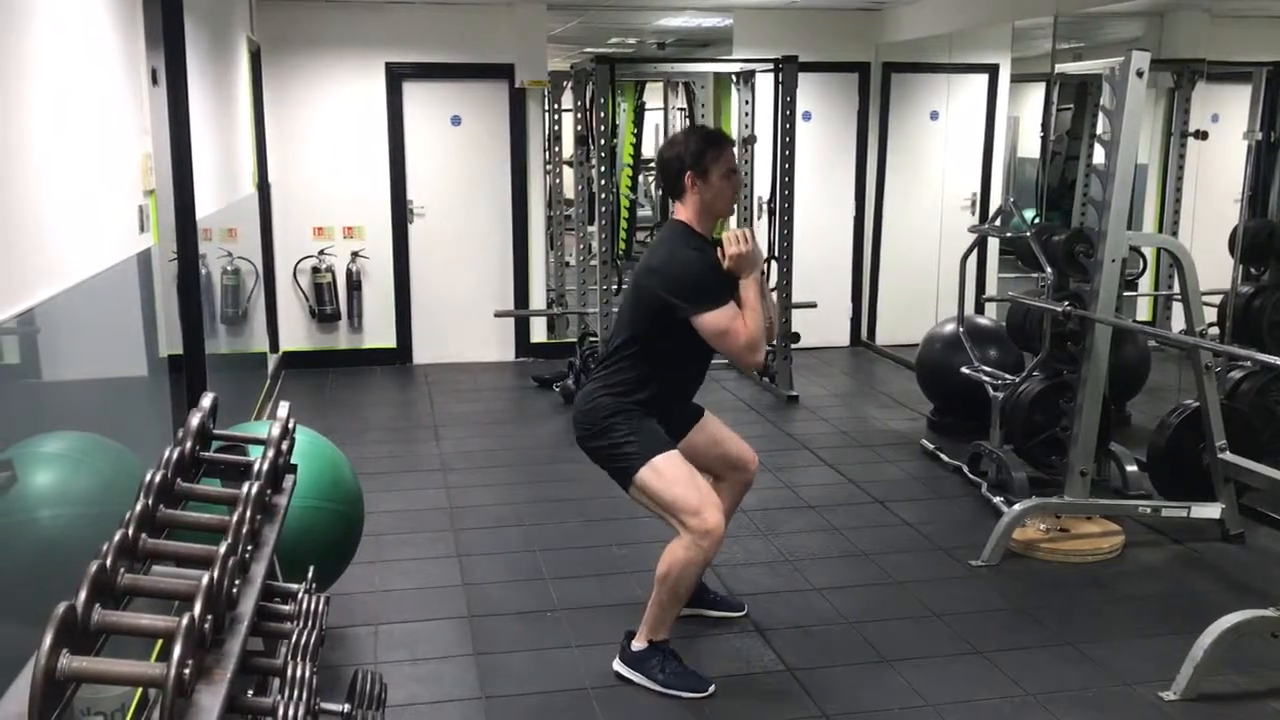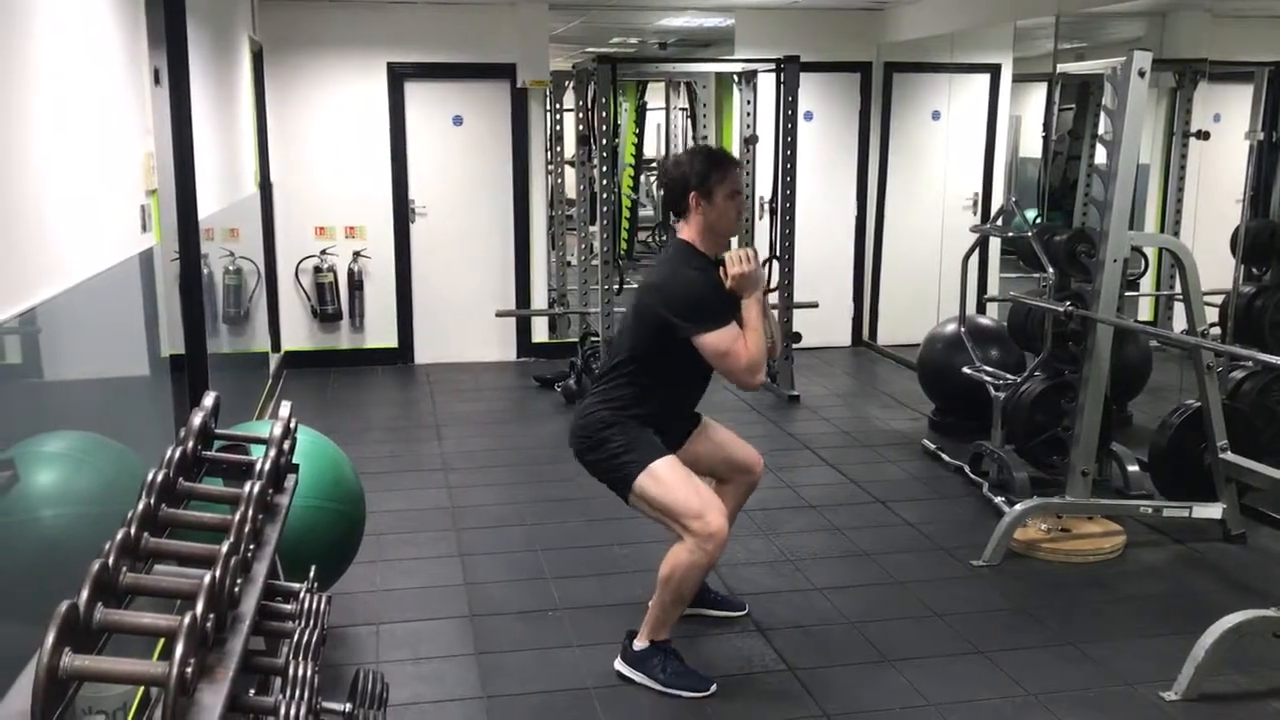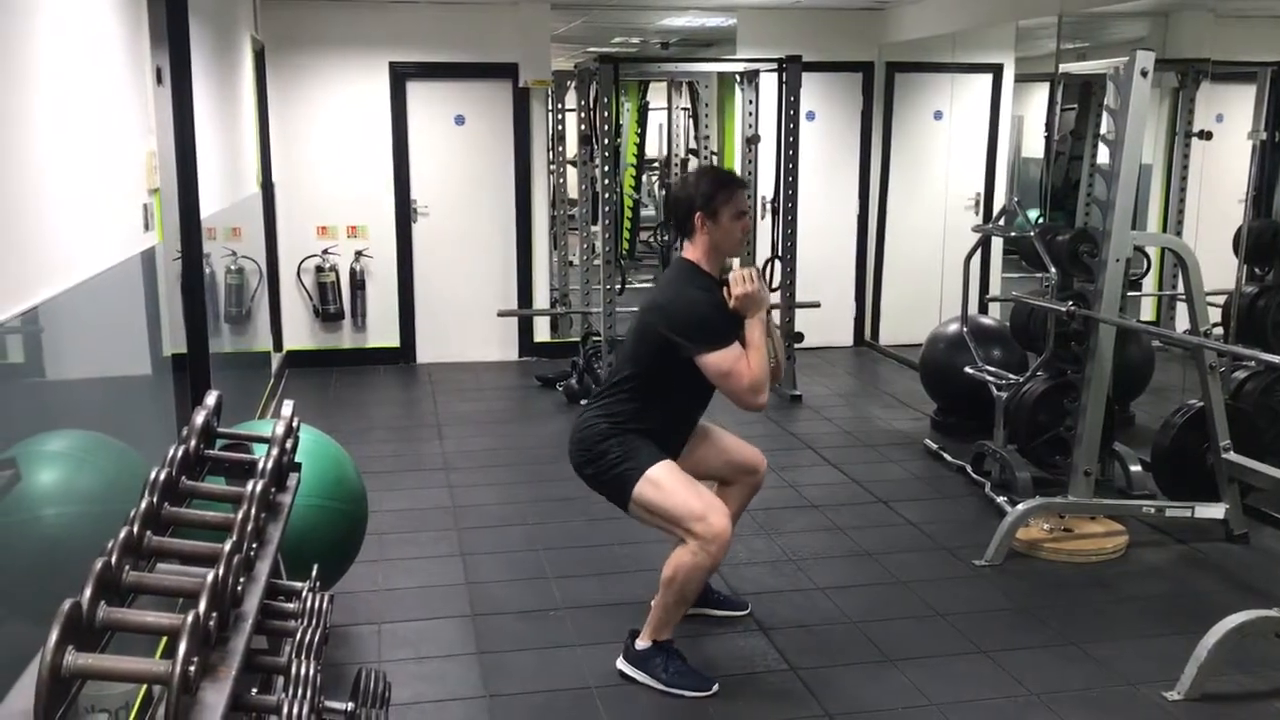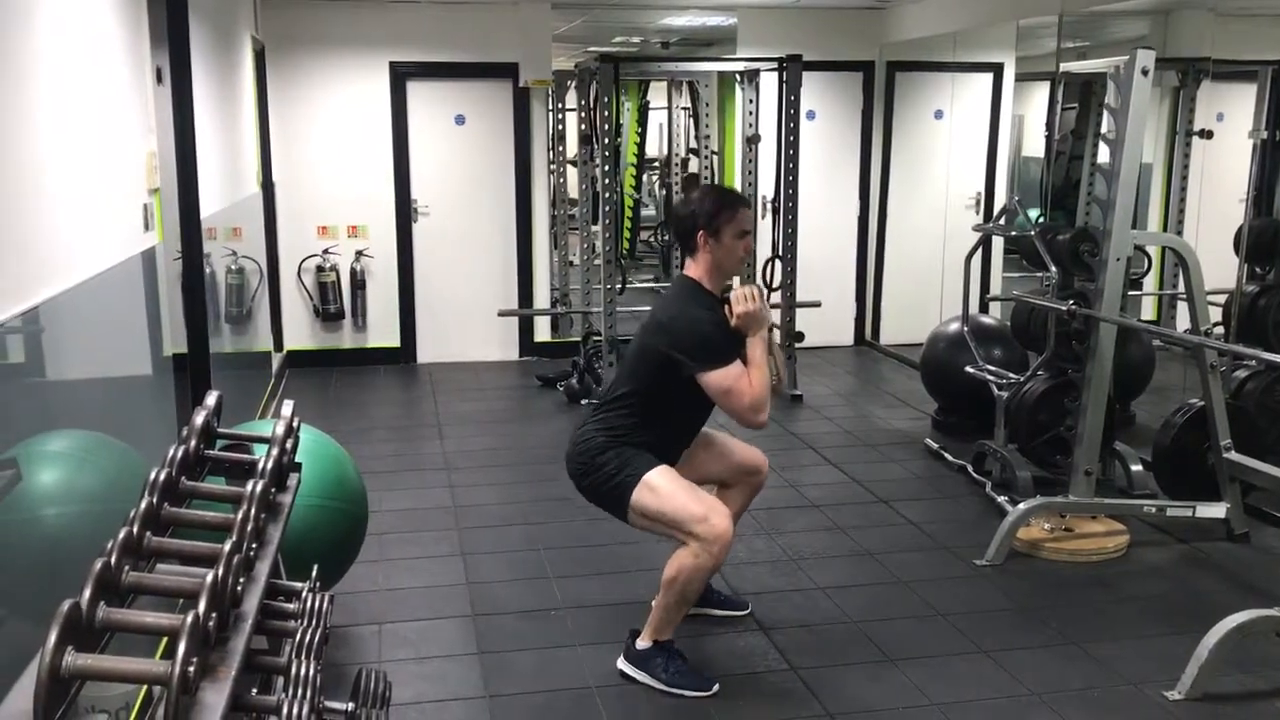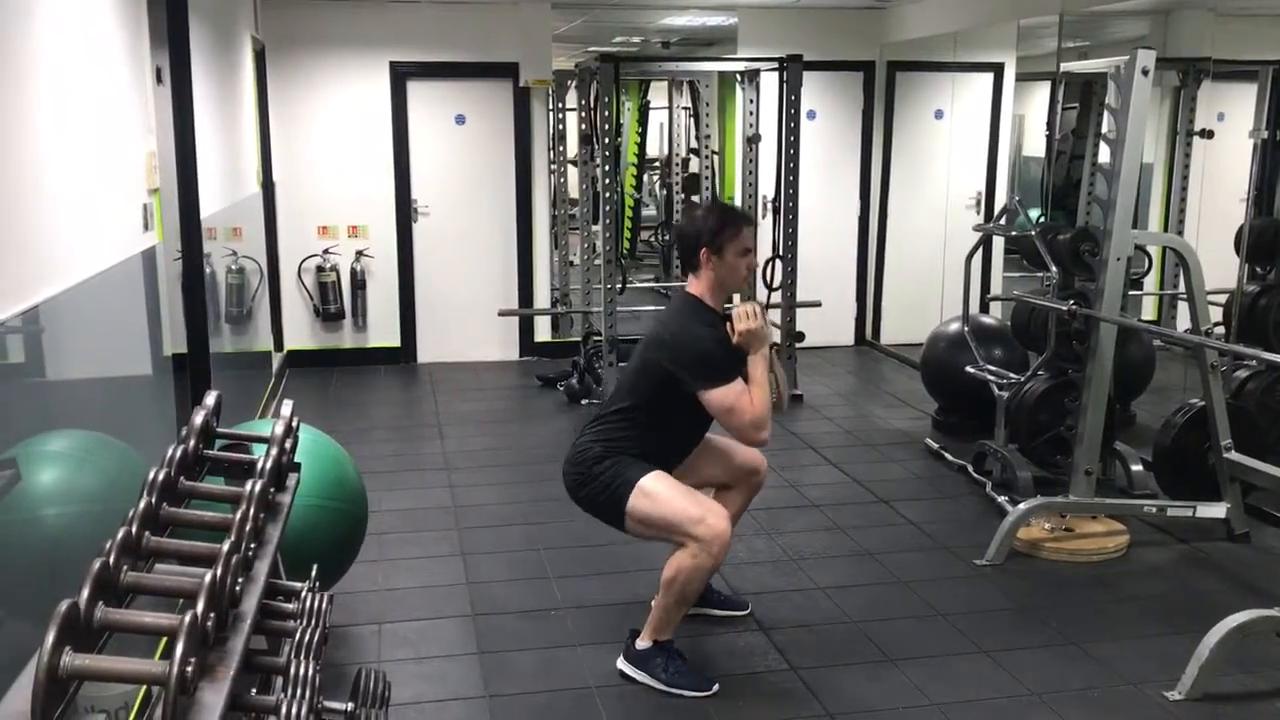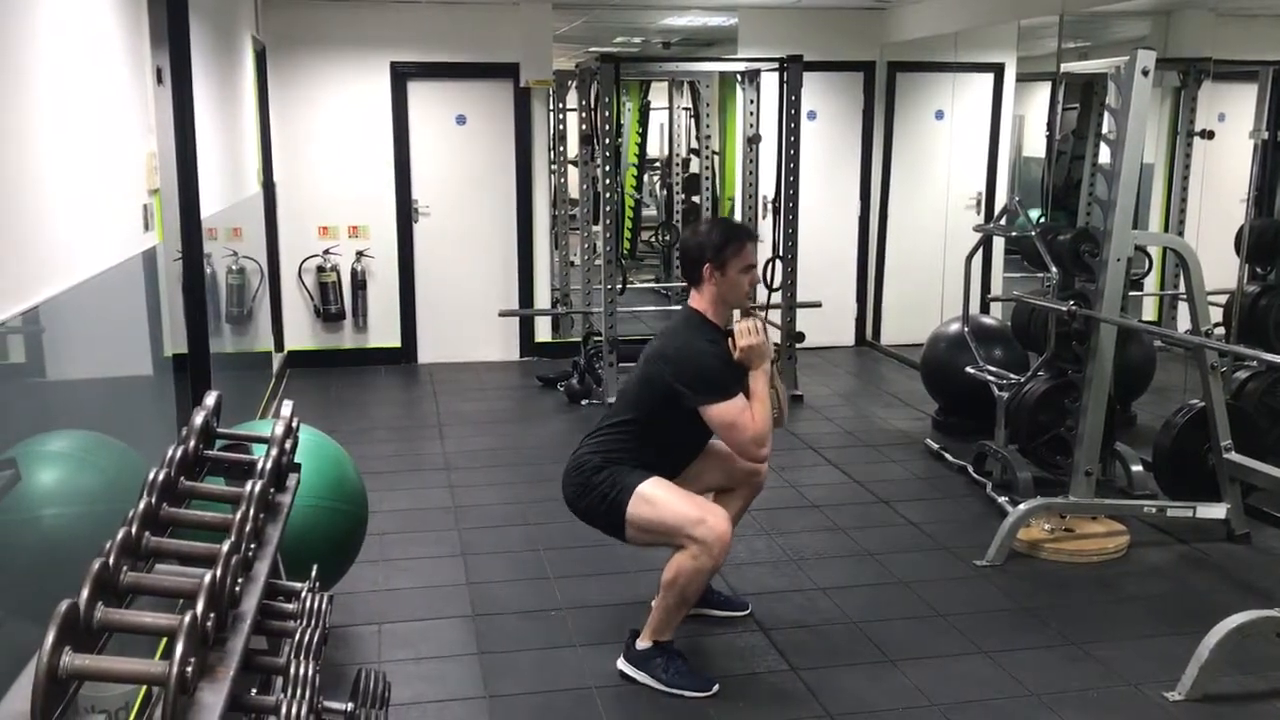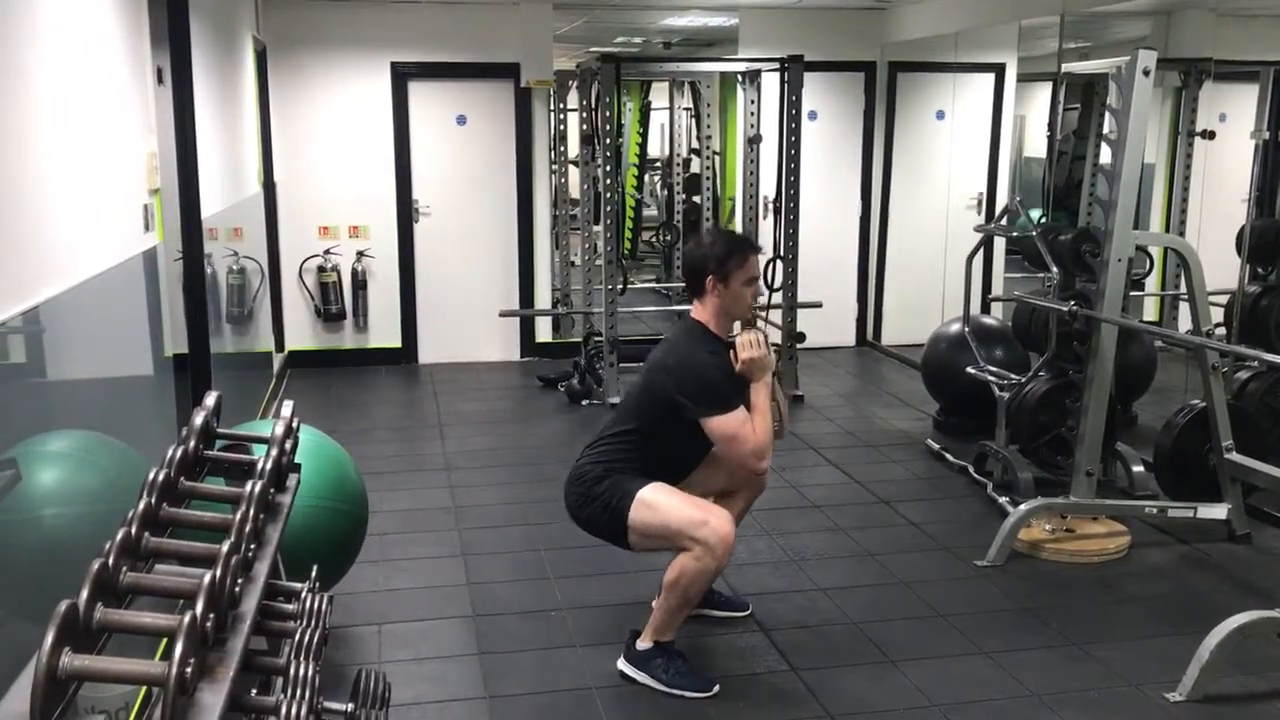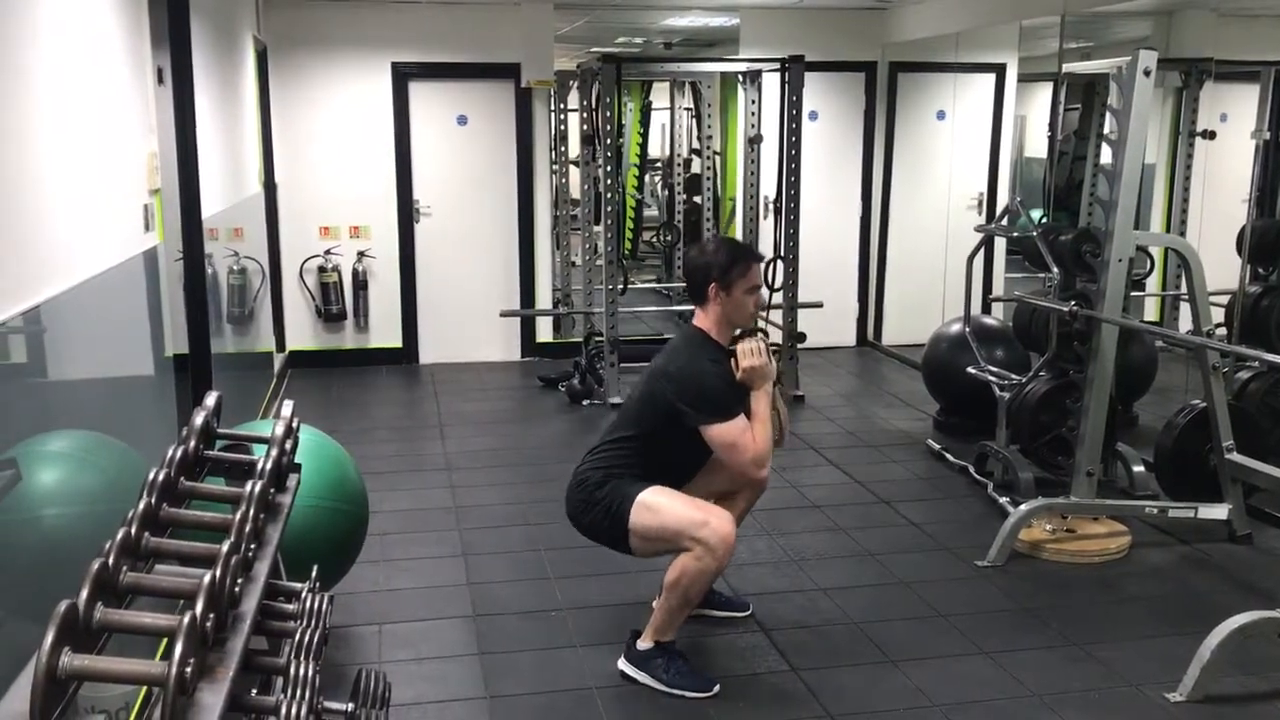
dt=0.2s
person 1, frame 1
left shoulder: (701, 248)
right shoulder: (681, 262)
left elbow: (762, 333)
right elbow: (749, 353)
left wrist: (748, 273)
right wrist: (747, 275)
left hip: (656, 401)
right hip: (614, 414)
left knee: (741, 466)
right knee: (704, 523)
left ankle: (685, 586)
right ankle: (643, 649)
person 1, frame 2
left shoulder: (704, 267)
right shoulder: (684, 281)
left elbow: (767, 347)
right elbow: (750, 373)
left wrist: (750, 294)
right wrist: (750, 295)
left hip: (655, 414)
right hip: (612, 428)
left knee: (746, 467)
right knee: (708, 526)
left ankle: (686, 586)
right ankle: (644, 649)
person 1, frame 3
left shoulder: (706, 286)
right shoulder: (688, 301)
left elbow: (770, 370)
right elbow: (754, 394)
left wrist: (754, 313)
right wrist: (755, 316)
left hip: (653, 427)
right hip: (610, 441)
left knee: (751, 467)
right knee: (711, 528)
left ankle: (688, 585)
right ankle: (647, 648)
person 1, frame 4
left shoulder: (707, 303)
right shoulder: (691, 319)
left elbow: (765, 386)
right elbow: (754, 411)
left wrist: (754, 331)
right wrist: (755, 334)
left hip: (649, 439)
right hip: (605, 454)
left knee: (752, 467)
right knee: (713, 528)
left ankle: (688, 586)
right ankle: (647, 648)
person 1, frame 5
left shoulder: (706, 318)
right shoulder: (692, 336)
left elbow: (754, 421)
right elbow: (755, 428)
left wrist: (752, 348)
right wrist: (757, 351)
left hip: (645, 451)
right hip: (601, 466)
left knee: (751, 468)
right knee: (711, 529)
left ankle: (687, 587)
right ankle: (647, 648)
person 1, frame 6
left shoulder: (707, 332)
right shoulder: (694, 351)
left elbow: (764, 430)
right elbow: (757, 443)
left wrist: (754, 362)
right wrist: (759, 367)
left hip: (641, 462)
right hip: (600, 478)
left knee: (750, 474)
right knee: (711, 531)
left ankle: (688, 587)
right ankle: (647, 649)
person 1, frame 7
left shoulder: (708, 343)
right shoulder: (696, 362)
left elbow: (766, 435)
right elbow: (757, 456)
left wrist: (759, 374)
right wrist: (760, 379)
left hip: (640, 471)
right hip: (601, 487)
left knee: (748, 478)
right knee: (714, 532)
left ankle: (689, 588)
right ankle: (647, 649)
person 1, frame 8
left shoulder: (709, 350)
right shoulder: (697, 370)
left elbow: (762, 449)
right elbow: (757, 464)
left wrist: (760, 382)
right wrist: (761, 387)
left hip: (642, 477)
right hip: (602, 494)
left knee: (747, 479)
right knee: (716, 532)
left ankle: (689, 589)
right ankle: (648, 649)
